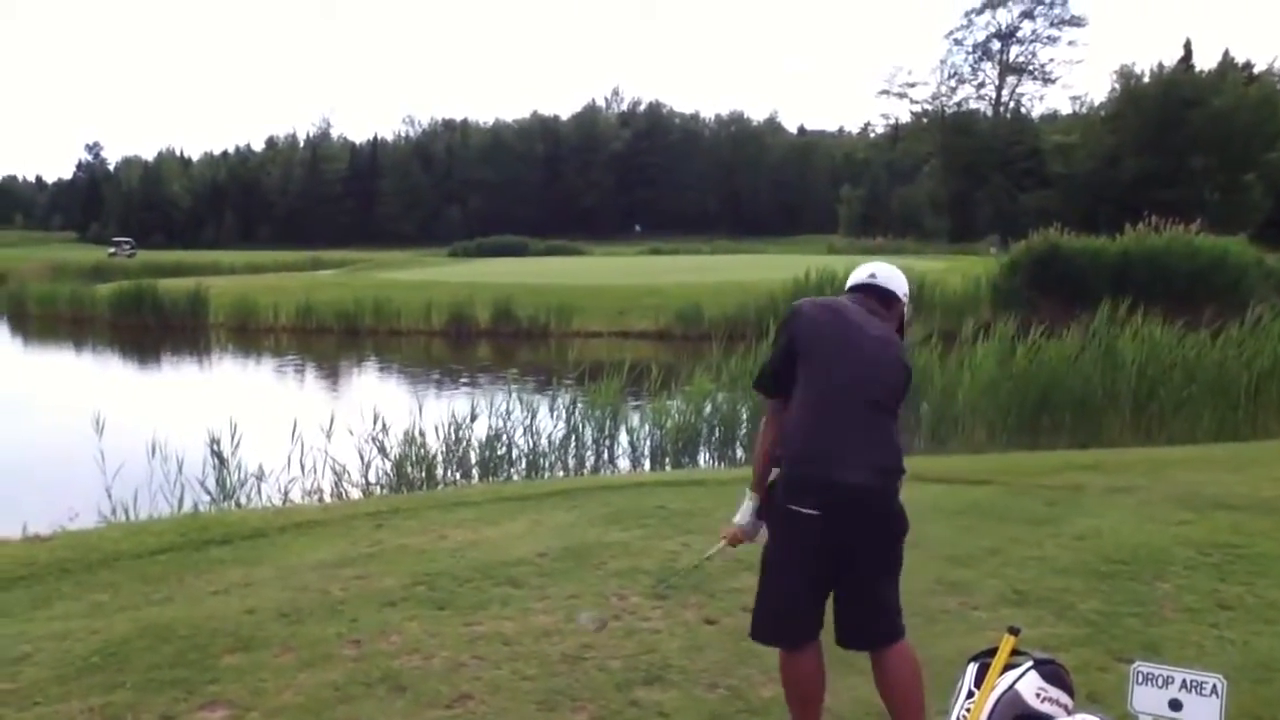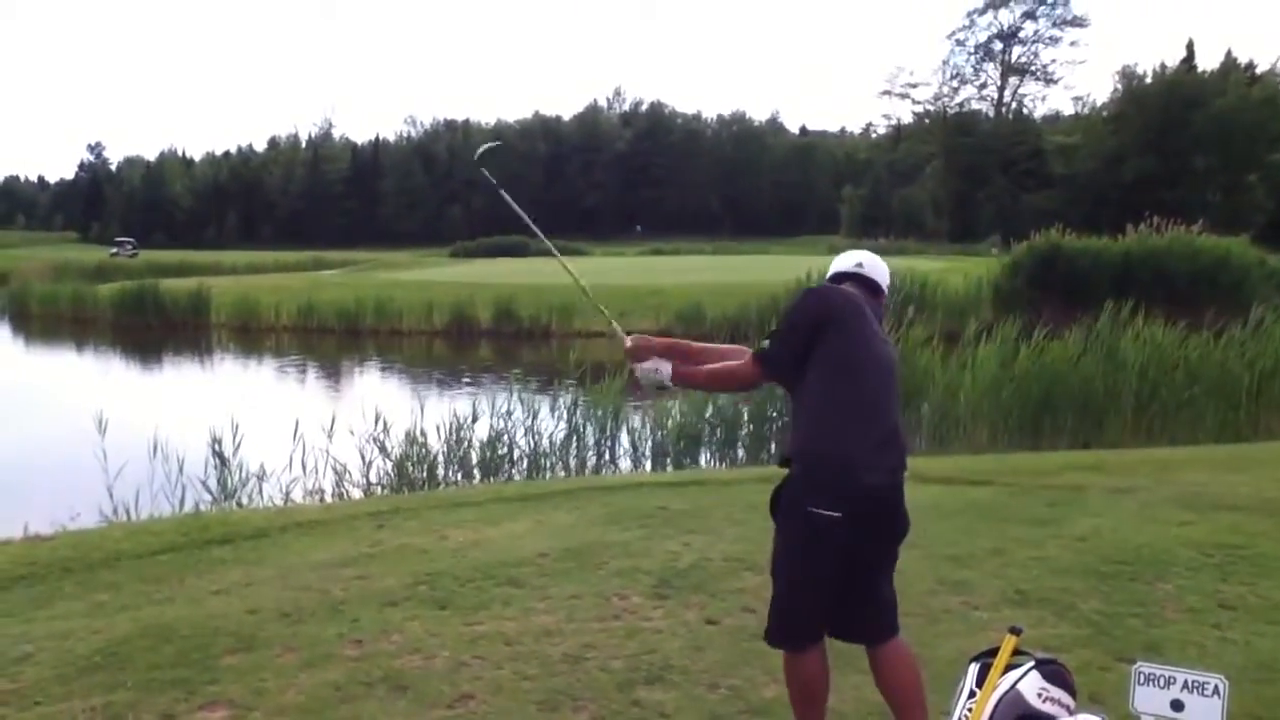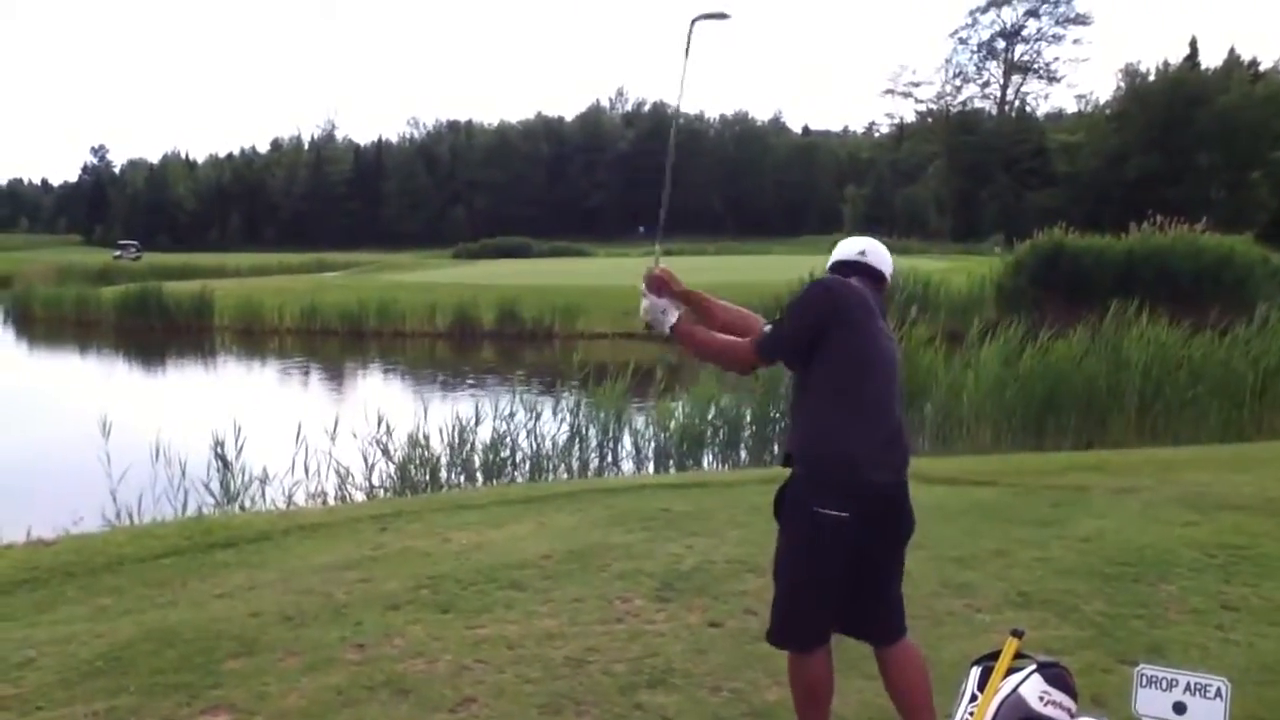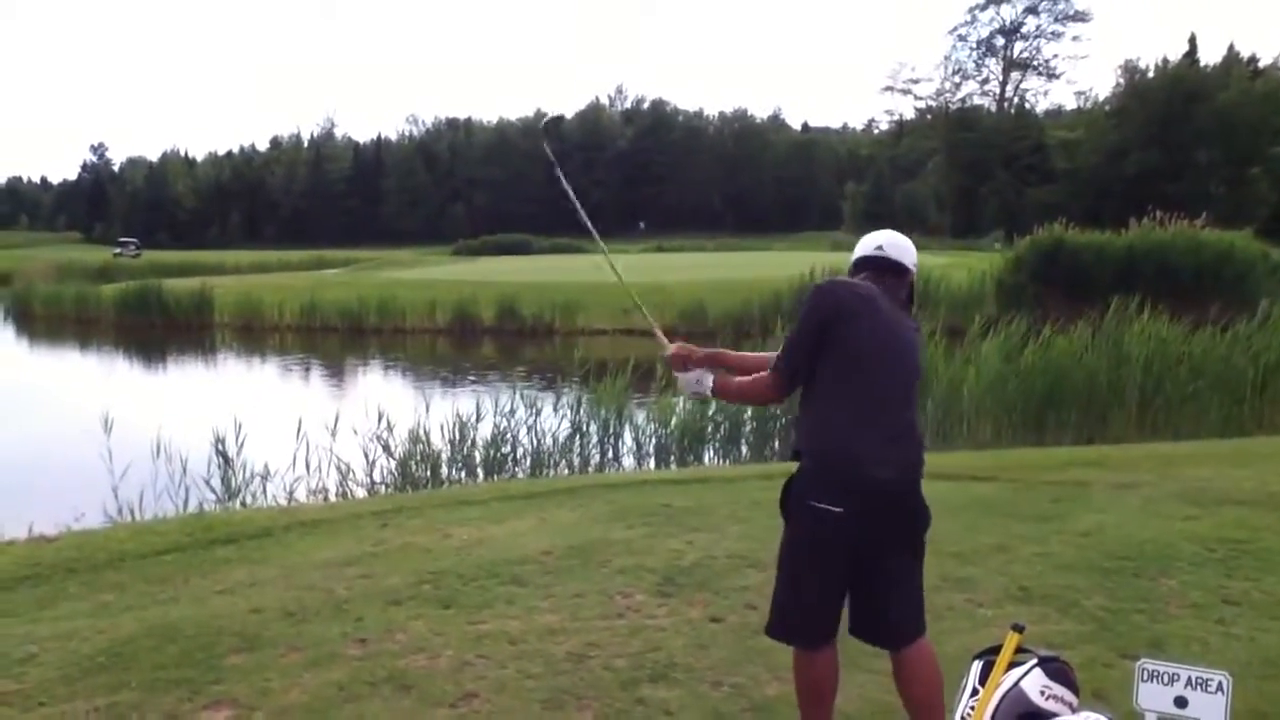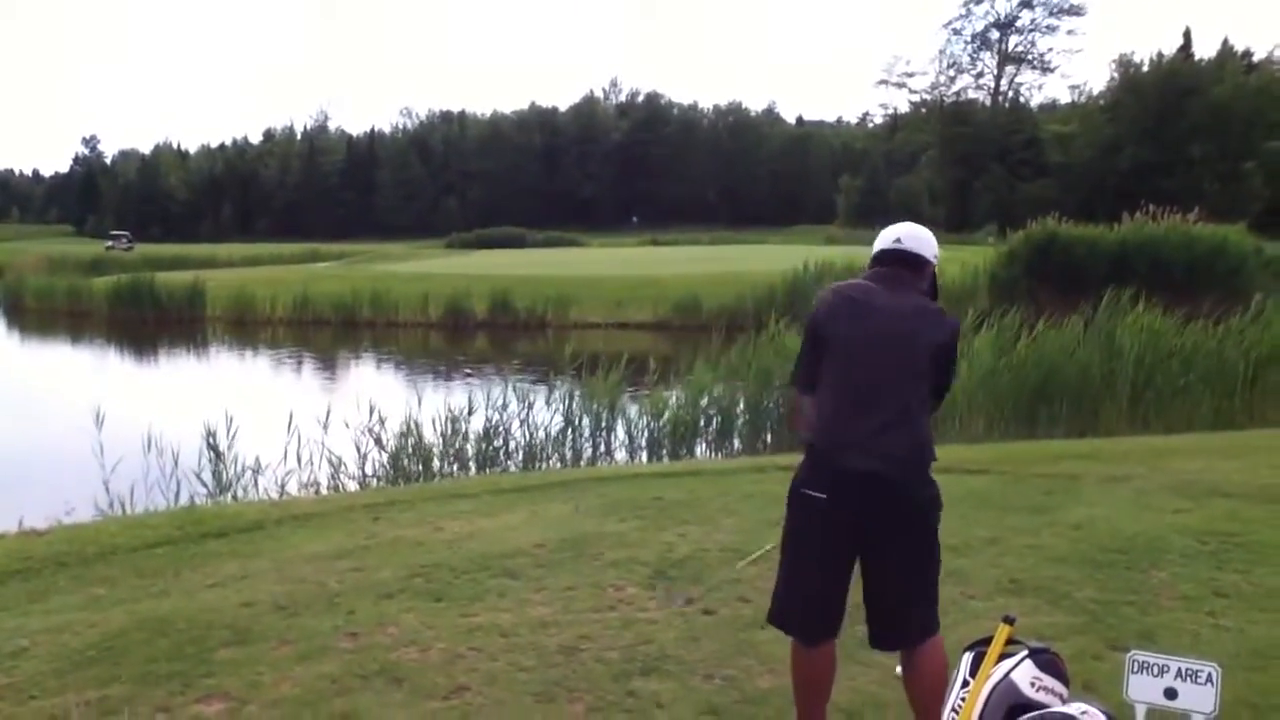
dt=0.2s
person 1, frame 1
left shoulder: (808, 314)
right shoulder: (897, 356)
left elbow: (777, 414)
left wrist: (756, 497)
left hip: (808, 496)
right hip: (876, 502)
left knee: (795, 632)
right knee: (884, 635)
person 1, frame 2
left shoulder: (824, 300)
right shoulder: (879, 341)
left elbow: (754, 372)
right elbow: (766, 360)
left wrist: (667, 370)
right wrist: (670, 351)
left hip: (823, 494)
right hip: (881, 497)
left knee: (800, 632)
right knee: (879, 630)
person 1, frame 3
left shoulder: (830, 294)
right shoulder: (877, 328)
left elbow: (752, 354)
right elbow: (765, 330)
left wrist: (672, 323)
right wrist: (682, 294)
left hip: (826, 494)
right hip: (886, 496)
left knee: (806, 634)
right knee: (889, 632)
person 1, frame 4
left shoulder: (832, 298)
right shoulder: (905, 331)
left elbow: (778, 384)
left wrist: (707, 382)
right wrist: (708, 356)
left hip: (830, 490)
right hip: (898, 495)
left knee: (809, 631)
right knee: (904, 633)
person 1, frame 5
left shoulder: (830, 302)
right shoulder: (940, 326)
left hip: (825, 481)
right hip: (903, 487)
left knee: (810, 626)
right knee: (915, 631)
